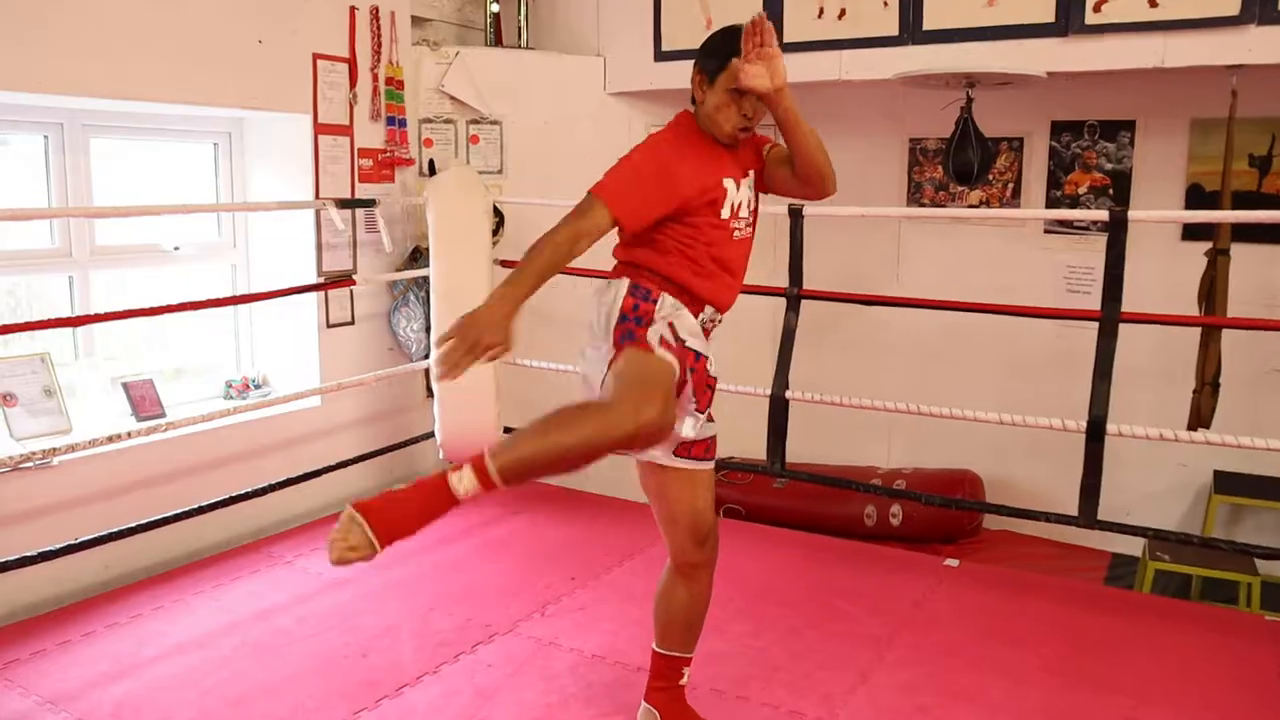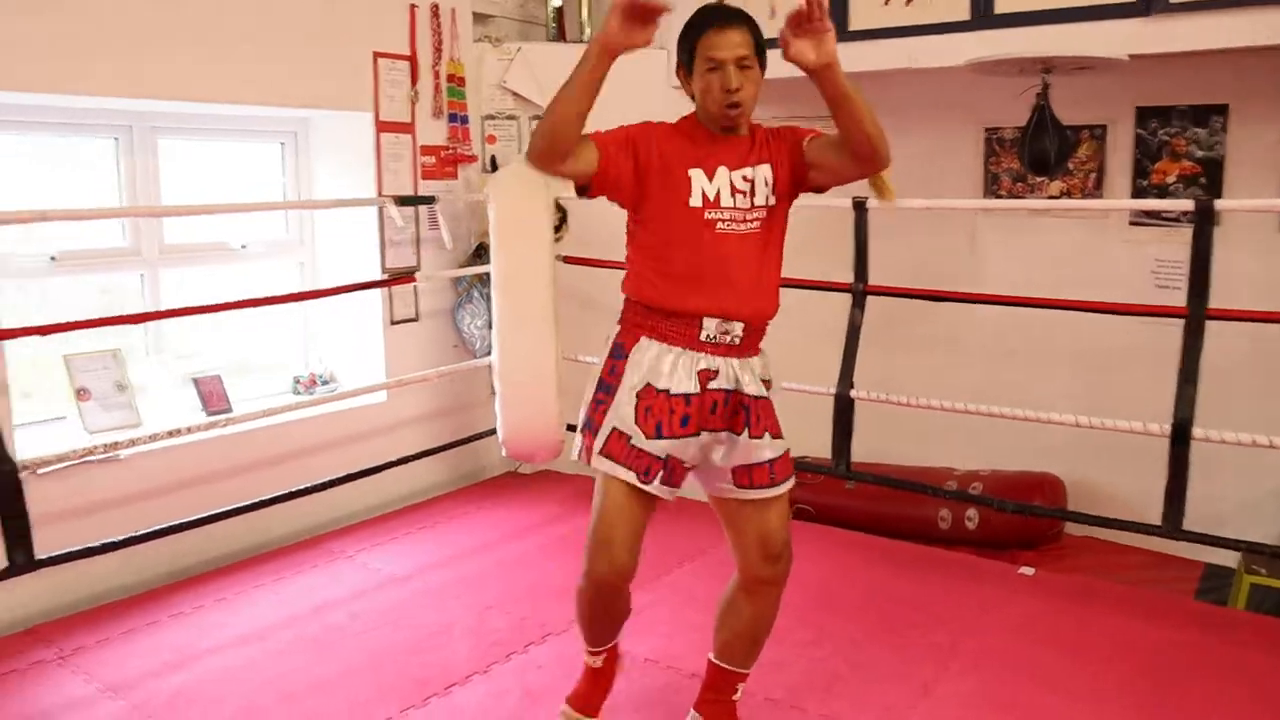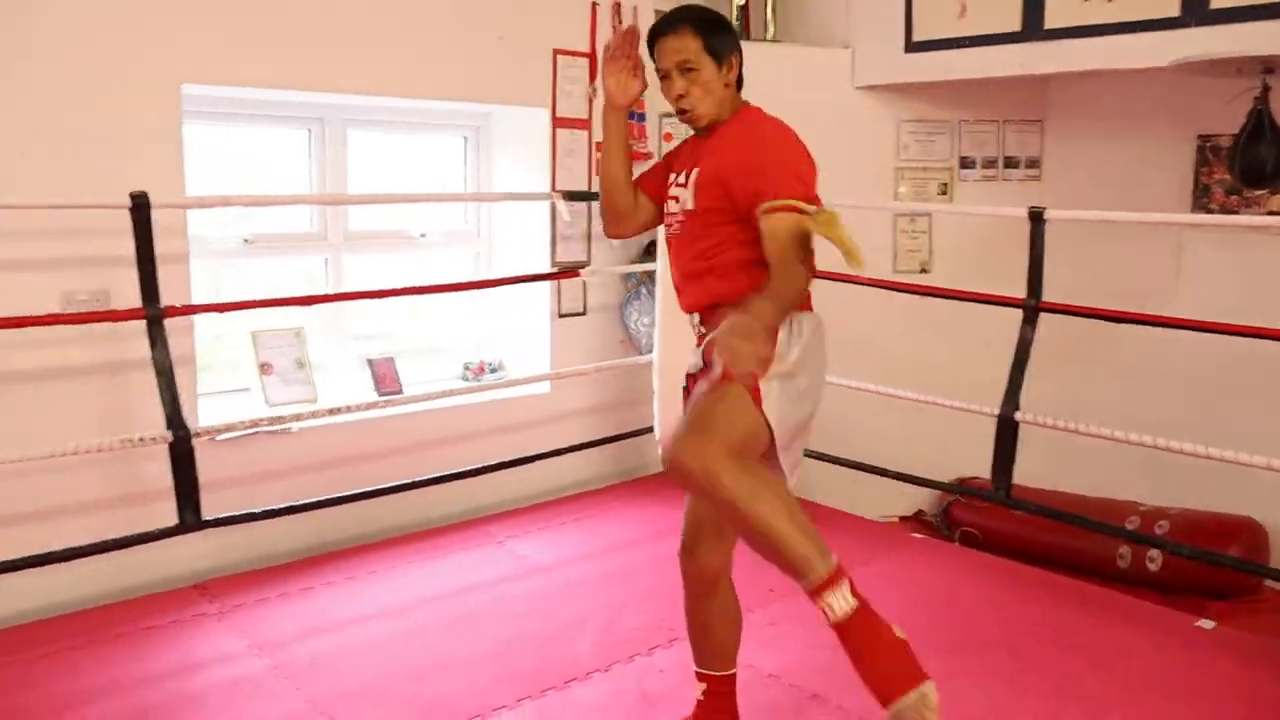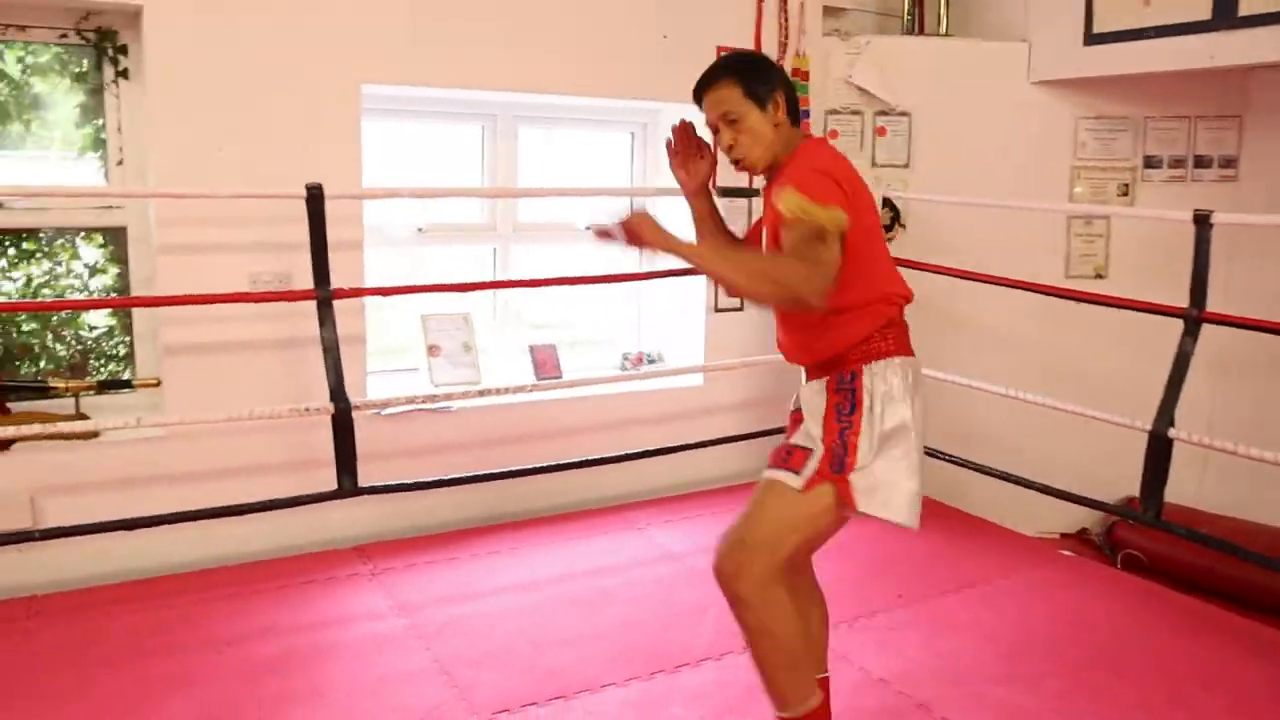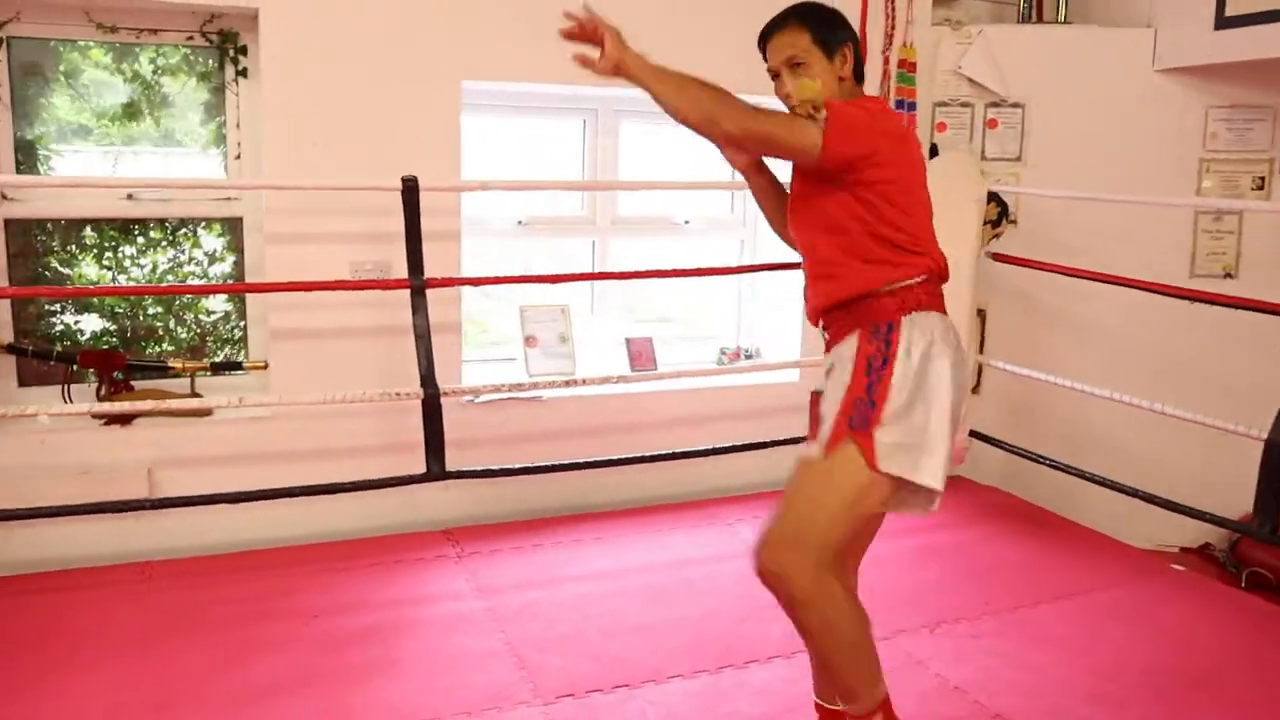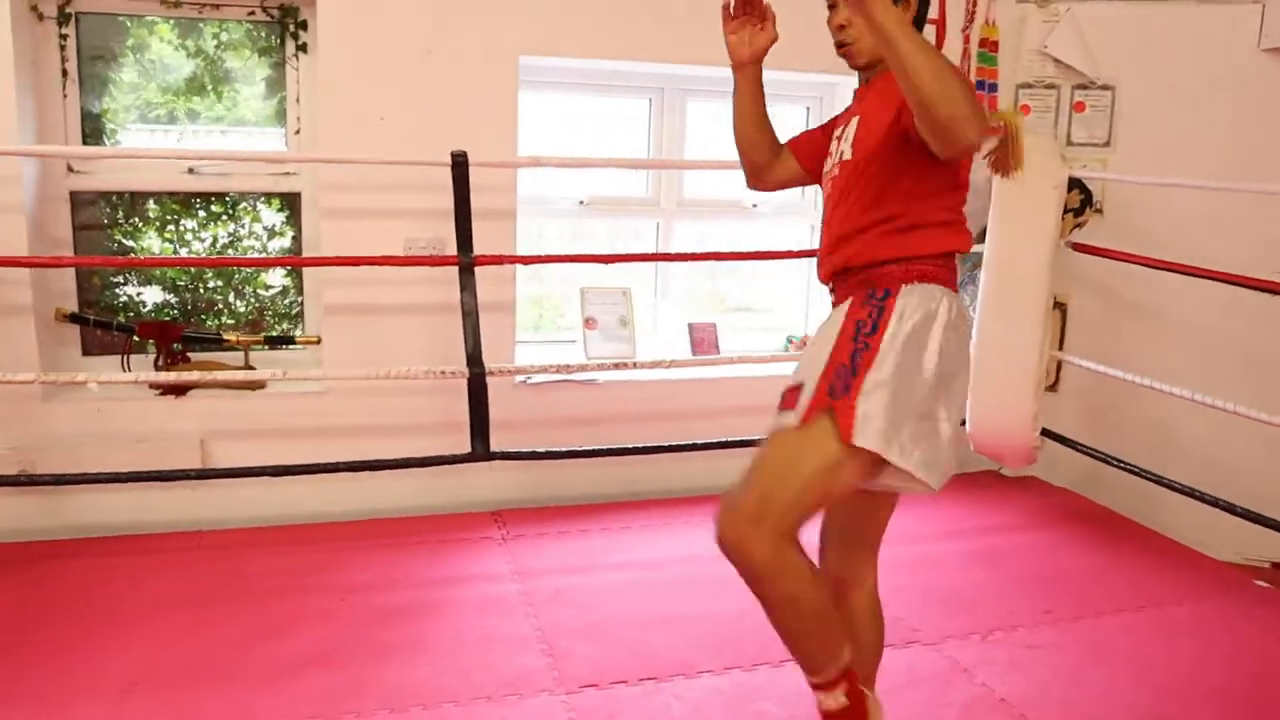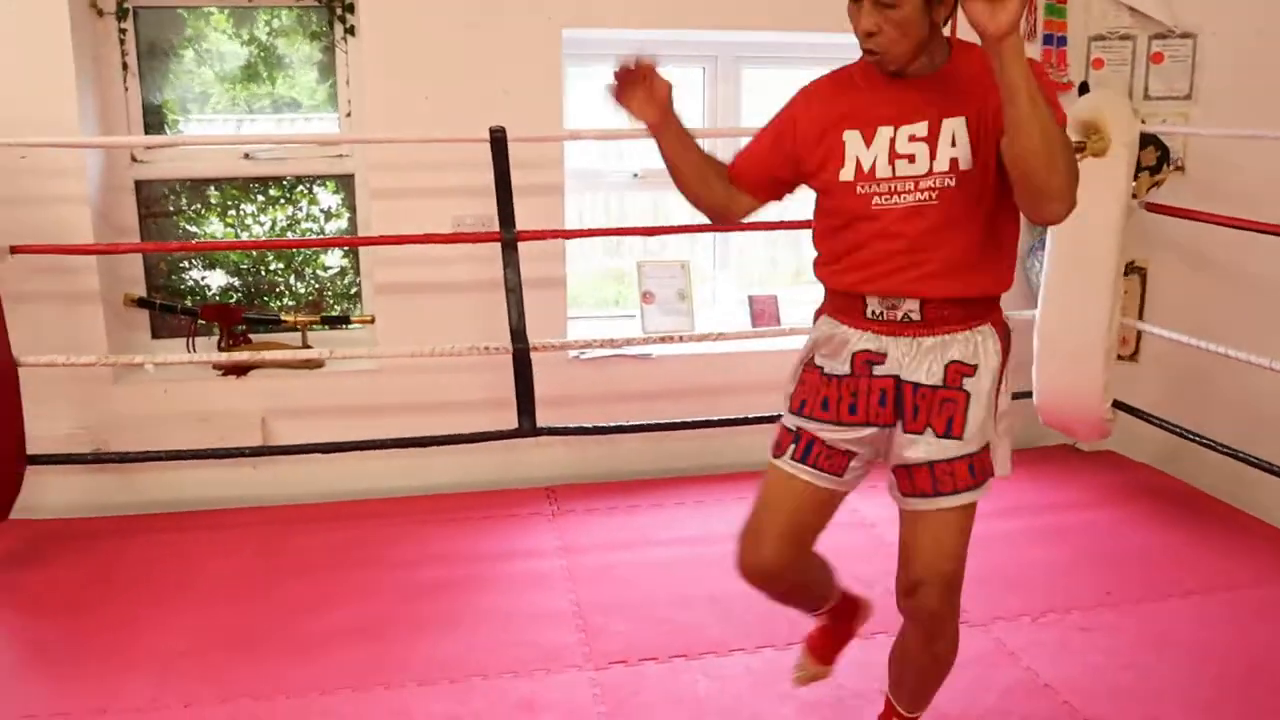
dt=0.5s
person 1, frame 1
left shoulder: (744, 153)
right shoulder: (669, 155)
left elbow: (818, 183)
right elbow: (577, 227)
left wrist: (778, 94)
right wrist: (501, 303)
left hip: (683, 353)
right hip: (650, 313)
left knee: (696, 547)
right knee: (644, 411)
right ankle: (428, 498)
person 1, frame 2
left shoulder: (781, 154)
right shoulder: (645, 151)
left elbow: (871, 157)
right elbow: (546, 155)
left wrist: (825, 68)
left hip: (737, 381)
right hip: (652, 368)
left knee: (770, 564)
right knee: (608, 569)
person 1, frame 3
left shoulder: (768, 144)
right shoulder: (682, 157)
left elbow: (788, 263)
right elbow: (621, 221)
left wrist: (752, 329)
right wrist: (619, 112)
left hip: (769, 346)
right hip: (721, 354)
left knee: (696, 456)
right knee: (701, 556)
left ankle: (863, 632)
person 1, frame 4
left shoulder: (817, 174)
right shoulder: (792, 184)
left elbow: (803, 284)
right elbow: (748, 269)
left wrist: (677, 243)
right wrist: (698, 189)
left hip: (861, 393)
right hip: (837, 394)
left knee: (746, 567)
right knee: (777, 556)
person 1, frame 5
left shoulder: (866, 125)
right shoulder: (841, 149)
left elbow: (739, 123)
right elbow: (804, 233)
left wrist: (633, 65)
right wrist: (750, 168)
left hip: (895, 353)
right hip: (876, 358)
left knee: (793, 561)
right knee: (821, 565)
person 1, frame 6
left shoulder: (917, 89)
right shoulder: (867, 103)
left elbow: (962, 135)
right elbow: (764, 170)
right wrist: (747, 67)
left hip: (893, 326)
right hip: (867, 328)
left knee: (746, 526)
right knee: (844, 563)
person 1, frame 7
left shoulder: (1012, 84)
right shoulder: (823, 102)
left elbow: (1049, 202)
right elbow: (727, 200)
right wrist: (662, 123)
left hip: (951, 362)
right hip: (848, 349)
left knee: (929, 596)
right knee: (765, 559)
right ankle: (837, 610)
